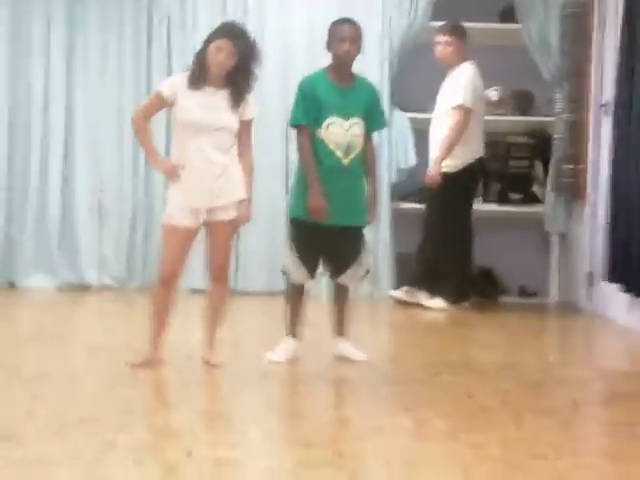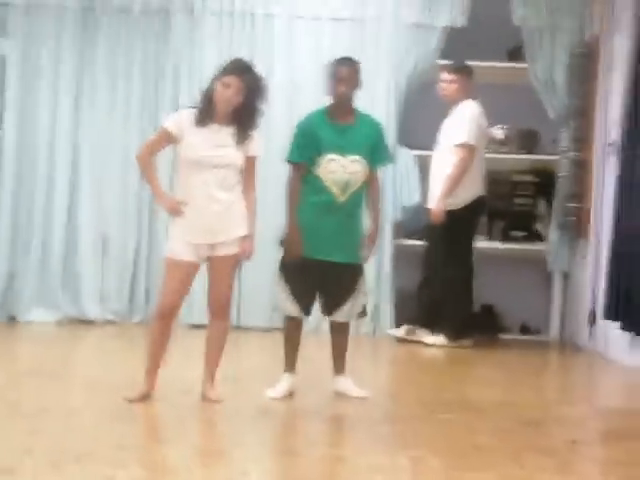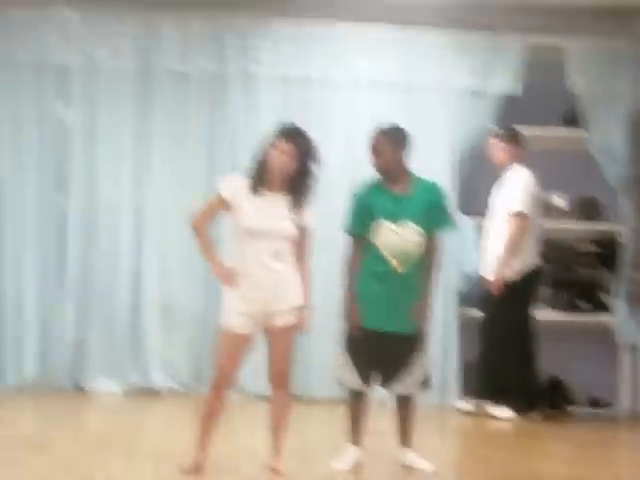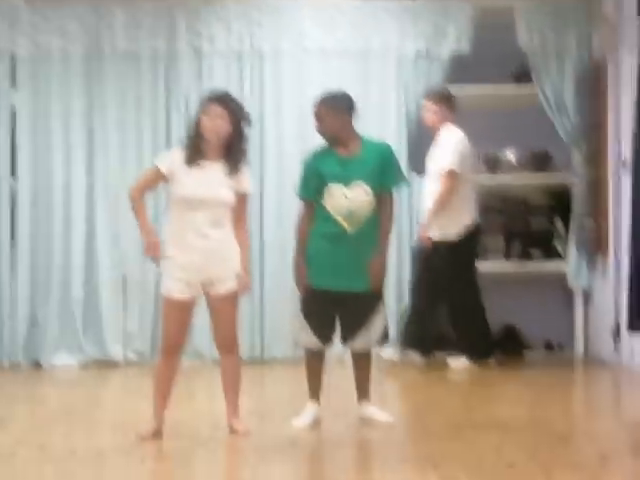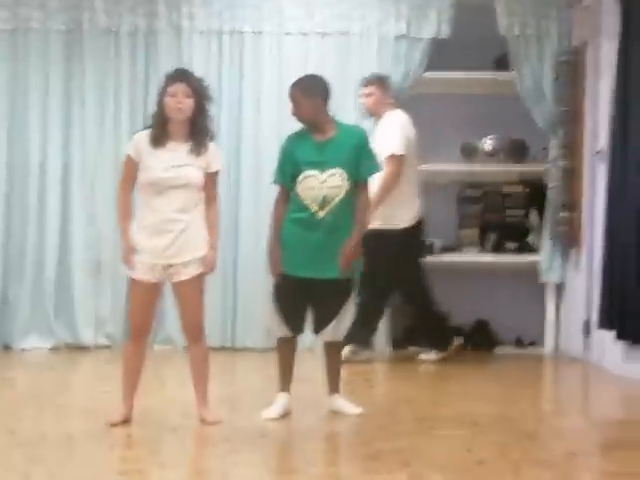
dt=0.3s
person 1, frame 1
left shoulder: (240, 98)
right shoulder: (179, 85)
left elbow: (245, 152)
right elbow: (140, 119)
left wrist: (247, 198)
right wrist: (158, 161)
left hip: (226, 195)
right hip: (186, 193)
left knee: (219, 274)
right knee: (168, 273)
left ankle: (209, 346)
right ankle: (154, 348)
person 1, frame 2
left shoulder: (246, 135)
right shoulder: (185, 121)
left elbow: (248, 188)
right elbow: (145, 154)
left wrist: (249, 233)
right wrist: (162, 197)
left hip: (228, 230)
right hip: (188, 228)
left knee: (220, 309)
right knee: (166, 307)
left ankle: (208, 383)
right ankle: (149, 382)
person 1, frame 3
left shoulder: (298, 204)
right shoulder: (239, 188)
left elbow: (300, 258)
right elbow: (200, 221)
left wrist: (304, 303)
right wrist: (217, 264)
left hip: (283, 299)
right hip: (242, 297)
left knee: (281, 380)
right knee: (222, 378)
left ankle: (276, 455)
right ankle: (200, 452)
person 1, frame 4
left shoulder: (237, 171)
right shoulder: (176, 160)
left elbow: (240, 224)
right elbow: (136, 193)
left wrist: (244, 267)
right wrist: (148, 235)
left hip: (222, 266)
right hip: (180, 265)
left knee: (228, 345)
right knee: (171, 347)
left ankle: (233, 416)
right ankle: (157, 419)
person 1, frame 5
left shoulder: (207, 150)
right shoulder: (143, 142)
left elbow: (211, 203)
right elbow: (125, 191)
left wrist: (212, 246)
right wrist: (124, 235)
left hip: (189, 250)
right hip: (146, 248)
left knee: (195, 331)
right knee: (137, 331)
left ankle: (202, 404)
right ankle: (127, 406)
person 2, frame 1
left shoulder: (367, 91)
right shoulder: (311, 86)
left elbow: (368, 143)
right elbow: (303, 140)
left wrist: (373, 189)
right wrist: (313, 189)
left hip: (350, 199)
right hip: (315, 197)
left knee: (344, 273)
right knee: (299, 272)
left ankle: (341, 338)
right ankle: (290, 337)
person 2, frame 2
left shoulder: (371, 128)
right shoulder: (311, 124)
left elbow: (372, 179)
right elbow: (296, 177)
left wrist: (375, 223)
right wrist: (292, 226)
left hip: (346, 236)
right hip: (309, 234)
left knee: (342, 310)
right knee: (294, 307)
left ankle: (340, 376)
right ankle: (288, 375)
person 2, frame 3
left shoulder: (430, 193)
right shoulder: (367, 195)
left elbow: (431, 248)
right elbow: (357, 249)
left wrist: (424, 297)
right wrist: (351, 298)
left hip: (407, 306)
right hip: (369, 305)
left knee: (405, 382)
right knee: (357, 379)
left ankle: (406, 449)
right ankle: (354, 447)
person 2, frame 4
left shoulder: (380, 153)
right shoulder: (316, 160)
left elbow: (386, 206)
right elbow: (307, 212)
left wrist: (380, 255)
right wrist: (300, 259)
left hip: (362, 264)
right hip: (321, 266)
left knee: (362, 338)
right knee: (314, 338)
left ankle: (364, 402)
right ankle: (313, 404)
person 2, frame 5
left shoulder: (355, 138)
right shoulder: (293, 144)
left elbow: (364, 193)
right elbow: (283, 198)
left wrist: (356, 238)
right wrist: (274, 245)
left hip: (336, 254)
right hip: (295, 253)
left knee: (333, 329)
right knee: (286, 326)
left ankle: (335, 394)
right ankle: (283, 395)
person 3, frame 1
left shoulder: (466, 74)
right shoulder: (455, 75)
left elbow: (461, 120)
left wrist: (439, 162)
left hip: (458, 167)
right hip: (449, 166)
left knee: (451, 229)
right knee: (436, 227)
left ankle: (454, 293)
right ankle: (425, 286)
person 3, frame 2
left shoulder: (469, 111)
right shoulder: (457, 112)
left elbow: (464, 158)
left wrist: (441, 199)
left hip: (458, 205)
right hip: (450, 204)
left knee: (452, 267)
right knee: (436, 266)
left ankle: (455, 330)
right ankle: (424, 324)
person 3, frame 3
left shoulder: (520, 178)
right shoulder: (508, 179)
left elbow: (518, 225)
left wrist: (499, 269)
left hip: (513, 275)
right hip: (503, 273)
left knee: (510, 336)
right knee: (494, 335)
left ankle: (520, 402)
right ankle: (489, 395)
person 3, frame 4
left shoulder: (452, 138)
right shoulder: (444, 139)
left elbow: (448, 184)
left wrist: (427, 223)
right wrist: (429, 225)
left hip: (453, 232)
right hip: (441, 231)
left knee: (460, 293)
right knee: (426, 289)
left ankle: (478, 351)
right ankle: (415, 344)
person 3, frame 5
left shoulder: (395, 123)
right shoulder: (384, 126)
left elbow: (393, 171)
left wrist: (368, 208)
right wrist: (369, 212)
left hip: (397, 222)
right hip: (380, 222)
left knee: (410, 284)
right knee: (372, 284)
left ankle: (441, 338)
right ankle: (359, 343)
